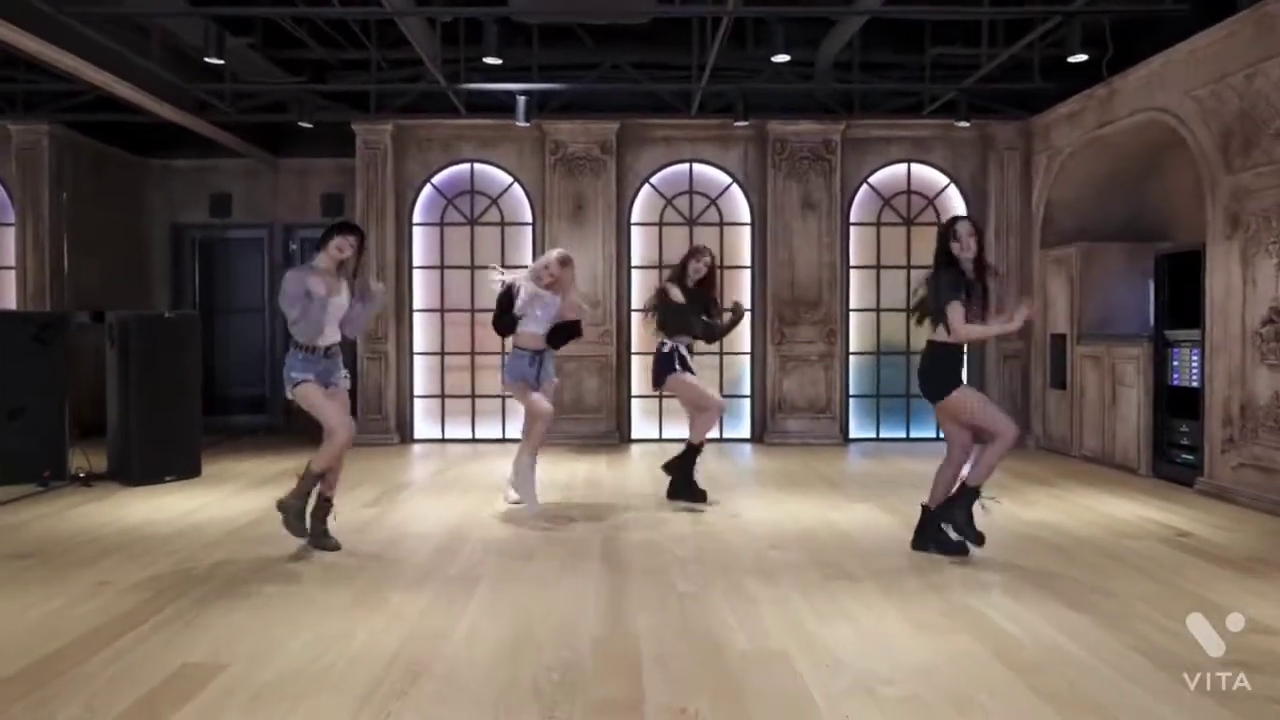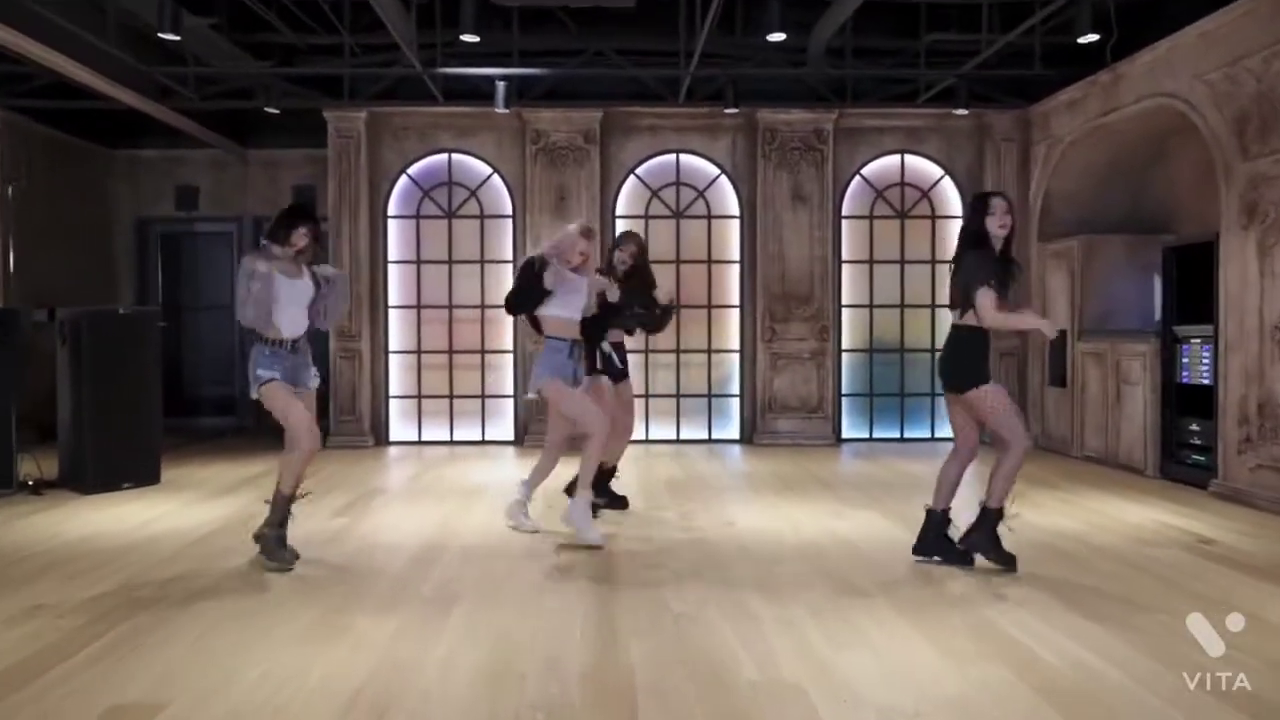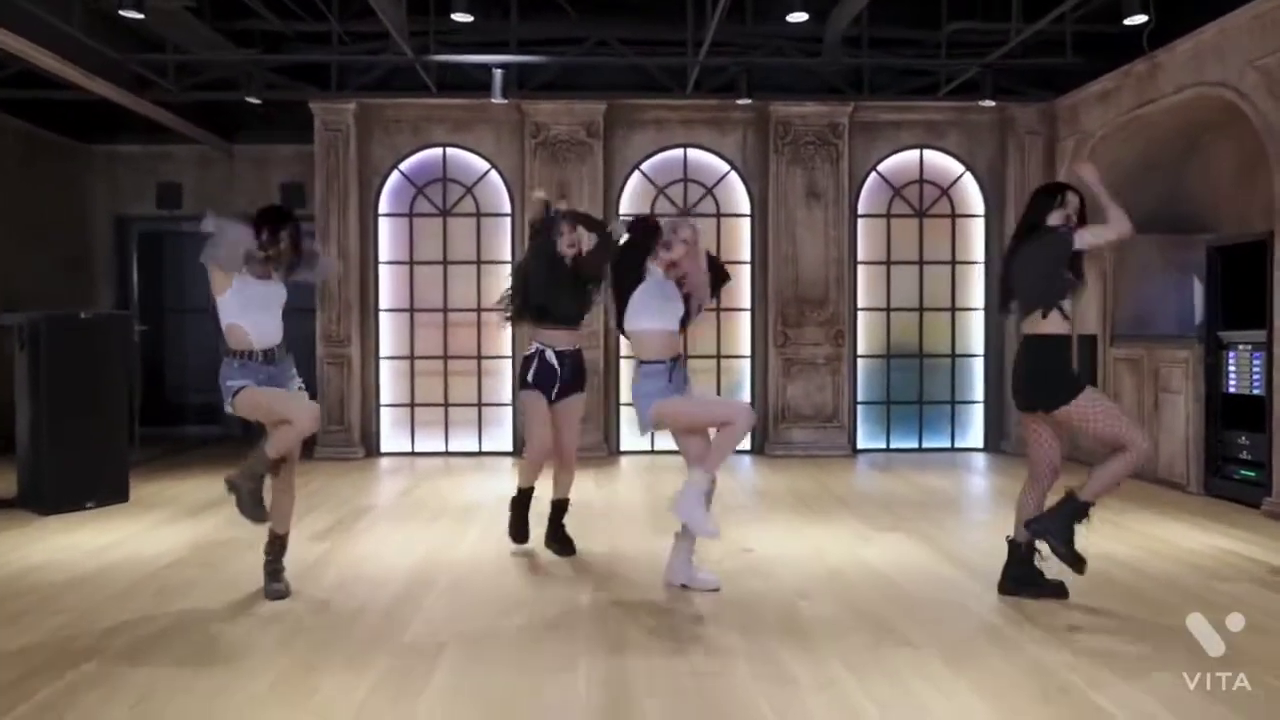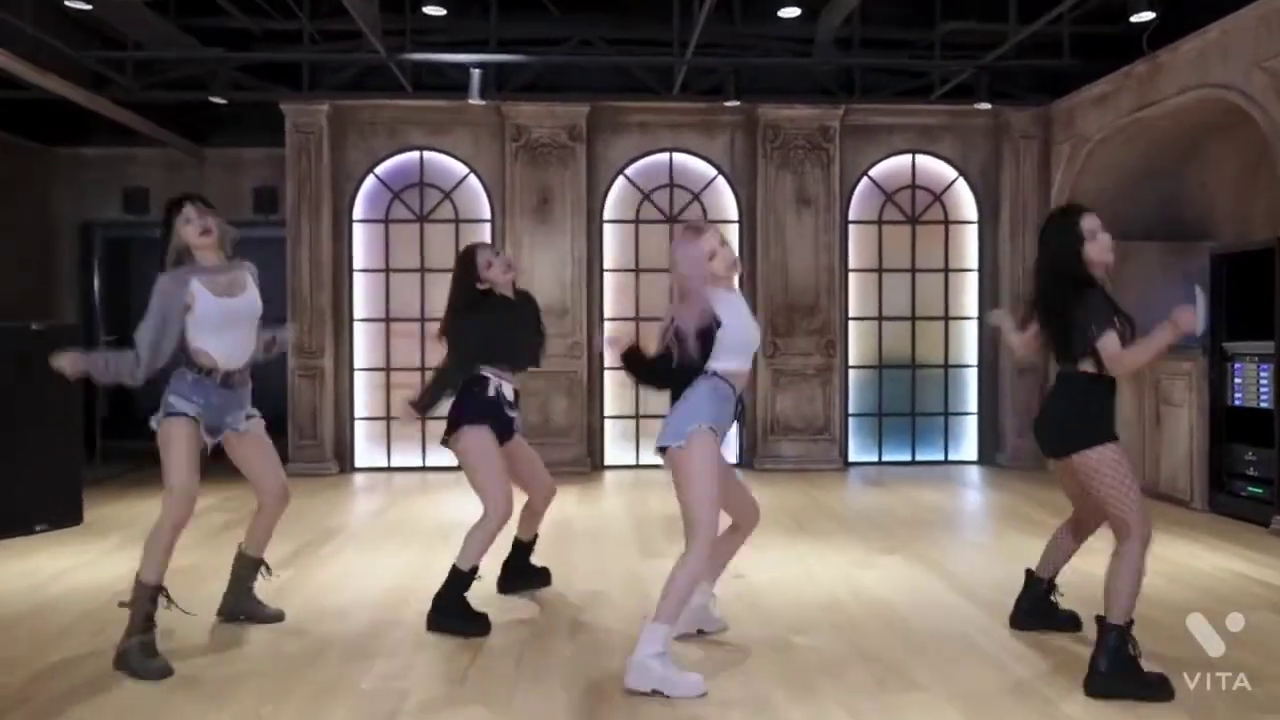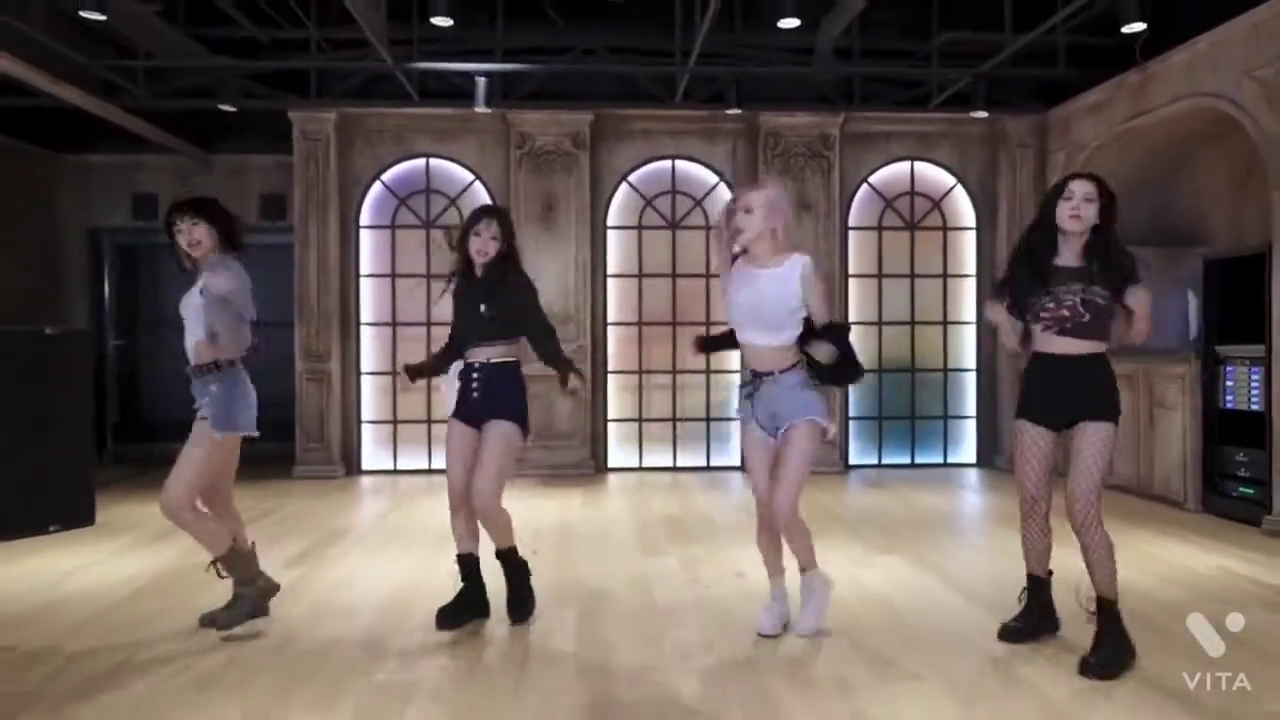
dt=0.5s
person 1, frame 1
left shoulder: (970, 280)
right shoulder: (949, 278)
left elbow: (969, 331)
right elbow: (960, 331)
left wrist: (1009, 321)
right wrist: (1009, 326)
left hip: (944, 372)
right hip: (940, 373)
left knee: (960, 449)
right knee: (1006, 431)
right ankle: (961, 503)
person 1, frame 2
left shoulder: (987, 259)
right shoulder: (981, 259)
right elbow: (991, 315)
left wrist: (1027, 318)
right wrist: (1036, 322)
left hip: (959, 358)
right hip: (968, 359)
left knee: (965, 447)
right knee: (1017, 441)
left ankle: (932, 534)
right ankle: (984, 528)
person 1, frame 3
left shoulder: (1024, 253)
right shoulder: (1050, 244)
right elbow: (1122, 228)
right wrist: (1097, 185)
left hip: (1029, 374)
right hip: (1051, 374)
left knee: (1044, 469)
right knee: (1135, 446)
left ankle: (1018, 566)
right ankle: (1061, 519)
person 1, frame 4
left shoulder: (1059, 297)
right shoulder: (1090, 299)
left elbow: (1023, 349)
right elbow: (1123, 364)
left wrist: (1003, 323)
right wrist: (1173, 329)
left hip: (1059, 416)
right hip: (1081, 419)
left knee: (1089, 514)
right knee: (1135, 532)
left ankle: (1032, 598)
right ankle: (1113, 662)
person 1, frame 5
left shoulder: (1113, 266)
right shoulder: (1029, 268)
left elbow: (1135, 334)
left wrist: (1141, 313)
right wrist: (1001, 322)
left hip: (1091, 388)
right hip: (1040, 385)
left knee: (1081, 509)
right knee: (1032, 502)
left ankle: (1111, 628)
right ankle: (1039, 605)
person 2, frame 1
left shoulder: (347, 282)
right shoulder: (297, 278)
left elbow: (352, 329)
right elbow: (303, 332)
left wrist: (374, 298)
right wrist: (317, 298)
left hip: (334, 366)
right hip: (303, 366)
left knee: (339, 442)
right knee: (343, 429)
right ankle: (298, 497)
person 2, frame 2
left shoulder: (308, 272)
right shoulder: (256, 266)
left elbow: (326, 319)
right elbow: (252, 318)
left wrist: (337, 281)
right wrist: (262, 278)
left hip: (301, 360)
right hip: (269, 362)
left knee: (304, 446)
right knee: (307, 441)
left ankle: (276, 530)
right ankle: (270, 527)
person 2, frame 3
left shoulder: (276, 266)
right shoulder: (223, 264)
left elbow: (315, 264)
right elbow: (232, 242)
left hip: (282, 369)
right hip: (242, 376)
left knee: (287, 470)
right knee: (308, 415)
left ankle: (274, 566)
right ankle: (248, 475)
person 2, frame 4
left shoulder: (250, 273)
right shoulder: (180, 284)
right elbow: (145, 356)
left wrist: (271, 341)
right wrist: (89, 365)
left hip: (236, 397)
right hip: (189, 397)
left knee: (276, 491)
right knee: (180, 504)
left ankle: (238, 594)
person 2, frame 5
left shoulder: (225, 271)
right shoulder: (207, 276)
left elbow: (235, 337)
left wrist: (223, 297)
left hip: (223, 394)
right hip: (212, 393)
left knee: (174, 501)
right knee: (215, 499)
left ankle: (251, 579)
right ankle: (248, 589)
person 3, frame 1
left shoulder: (558, 300)
right shoulder: (517, 287)
left elbow: (555, 340)
right elbow: (502, 328)
left wrist: (572, 325)
right wrist: (511, 299)
left hip: (543, 364)
right hip: (517, 366)
left knee: (533, 432)
right knee: (545, 413)
left ankle: (515, 481)
right ankle: (526, 469)
person 3, frame 2
left shoulder: (582, 283)
right shoulder: (538, 270)
right elbow: (515, 305)
left wrist: (609, 299)
right wrist: (544, 285)
left hip: (573, 362)
right hip: (552, 362)
left knee: (555, 448)
right knee: (600, 431)
left ankle: (519, 503)
right ankle: (579, 513)
person 3, frame 3
left shoulder: (676, 286)
right shoulder: (633, 272)
left elbow: (716, 279)
right elbow: (639, 237)
left wrist: (693, 245)
left hip: (677, 383)
right hip: (655, 392)
left knee: (706, 474)
right knee: (742, 414)
left ankle: (681, 564)
right ankle: (689, 496)
person 3, frame 4
left shoulder: (728, 299)
right shoulder: (703, 308)
right elbow: (663, 373)
right wrist: (631, 355)
left hip: (707, 423)
right hip: (698, 422)
left knee: (747, 512)
right knee: (704, 540)
left ankle: (696, 602)
right ankle: (647, 658)
person 3, frame 5
left shoulder: (799, 269)
right shoulder: (736, 271)
left elbow: (828, 331)
left wrist: (830, 354)
right wrist: (708, 344)
left hip: (796, 394)
right hip: (755, 395)
left knee: (783, 507)
right knee: (764, 510)
left ankle: (814, 584)
right ankle: (778, 597)
person 4, frame 1
left shoulder: (701, 297)
right shoulder: (670, 290)
left elbow: (711, 335)
right elbow: (670, 326)
left wrist: (736, 316)
left hip: (683, 359)
right hip: (669, 360)
left knee: (701, 416)
right knee: (715, 405)
left ankle: (682, 478)
right ankle: (681, 463)
person 4, frame 2
left shoulder: (638, 287)
left elbow: (651, 326)
right elbow: (583, 320)
left wrist: (666, 311)
left hip: (618, 356)
right hip: (596, 356)
left knee: (625, 427)
right knee: (614, 423)
left ankle: (599, 485)
right ankle: (582, 484)
person 4, frame 3
left shoulder: (585, 272)
right shoulder: (539, 271)
right elbow: (539, 246)
right wrist: (547, 213)
left hip: (572, 366)
right hip: (538, 364)
left knee: (568, 452)
right knee: (540, 446)
left ankle: (555, 525)
right ankle: (520, 502)
person 4, frame 4
left shoulder: (526, 307)
right shoulder: (479, 311)
right elbow: (456, 367)
right wrist: (422, 403)
left hip: (503, 413)
right hip: (476, 410)
left knee: (543, 490)
right knee: (498, 509)
left ankle: (517, 568)
right ankle: (447, 603)
person 4, frame 5
left shoulder: (513, 281)
right shoulder: (464, 286)
left elbow: (541, 334)
left wrist: (567, 370)
right wrist: (418, 369)
left hip: (503, 389)
right hip: (469, 390)
left knee: (484, 499)
right knee: (458, 495)
left ankle: (518, 578)
right ankle: (472, 591)
